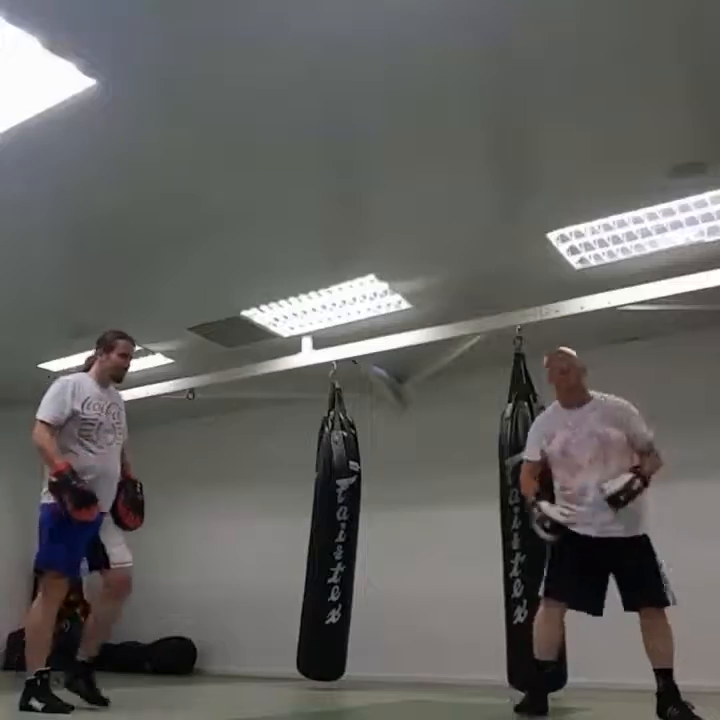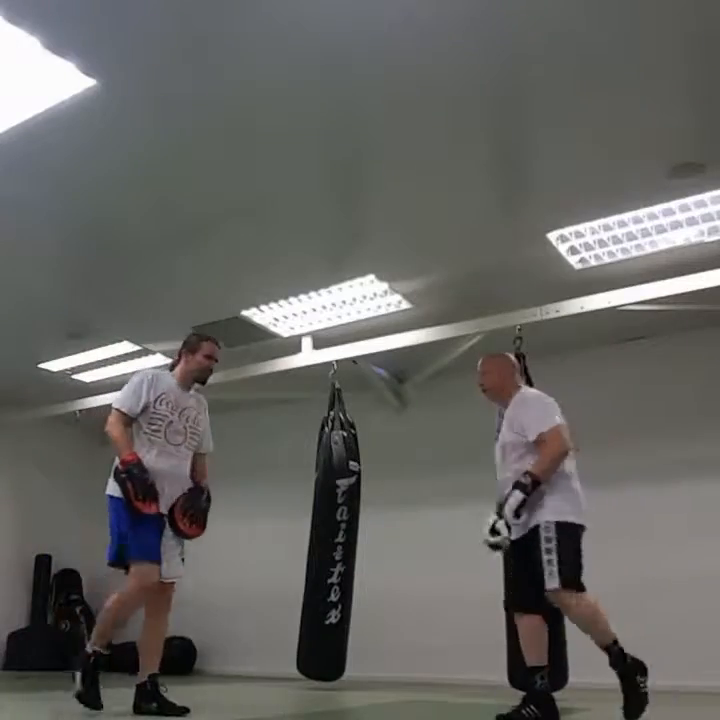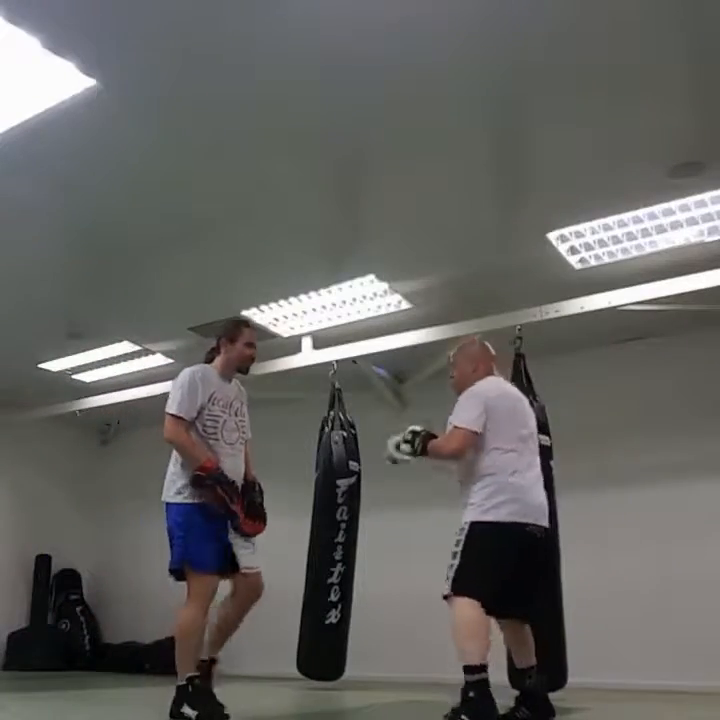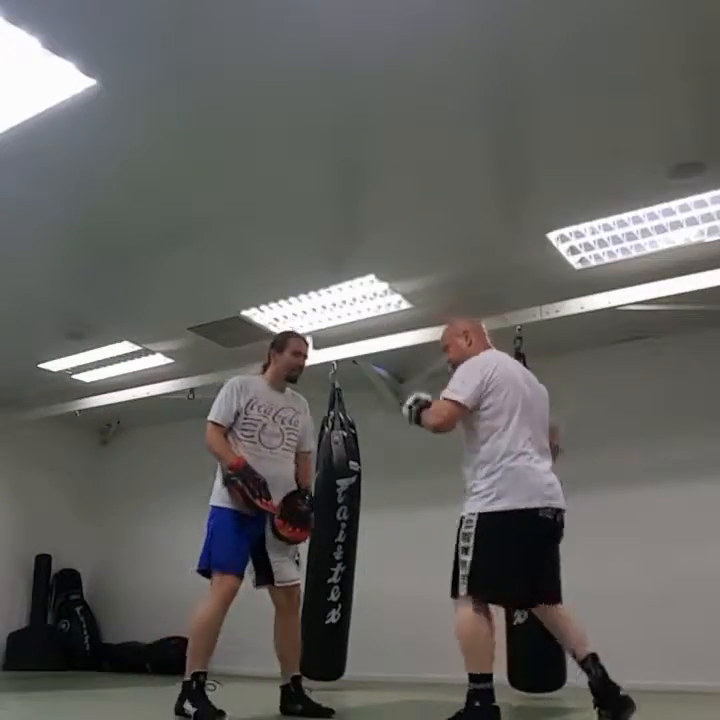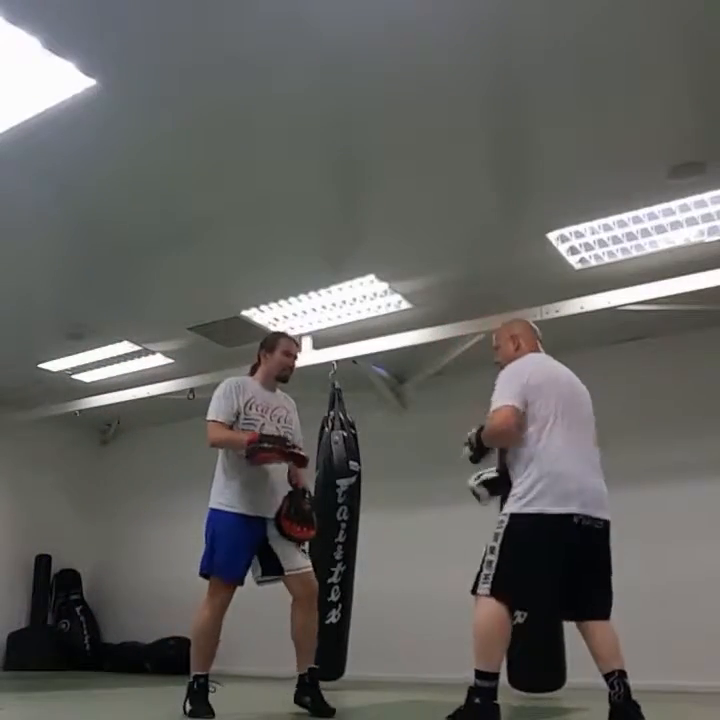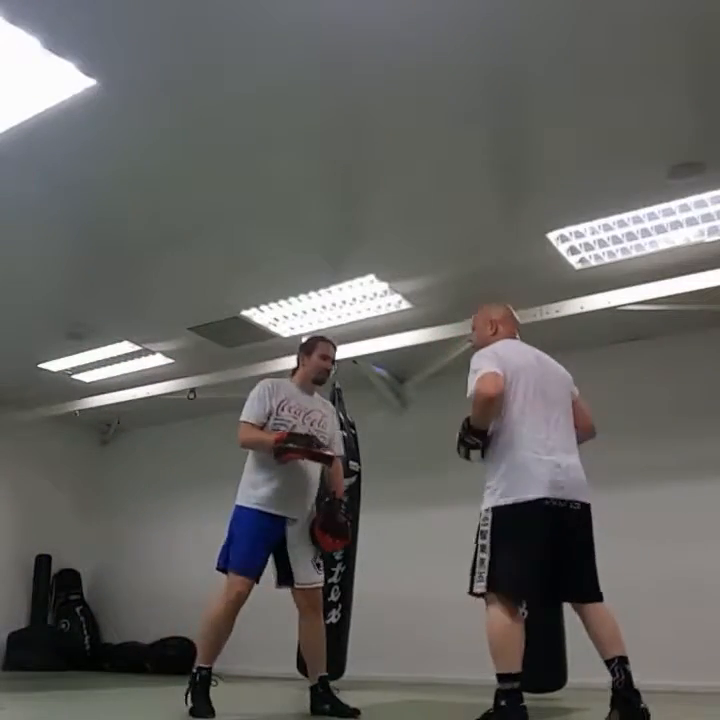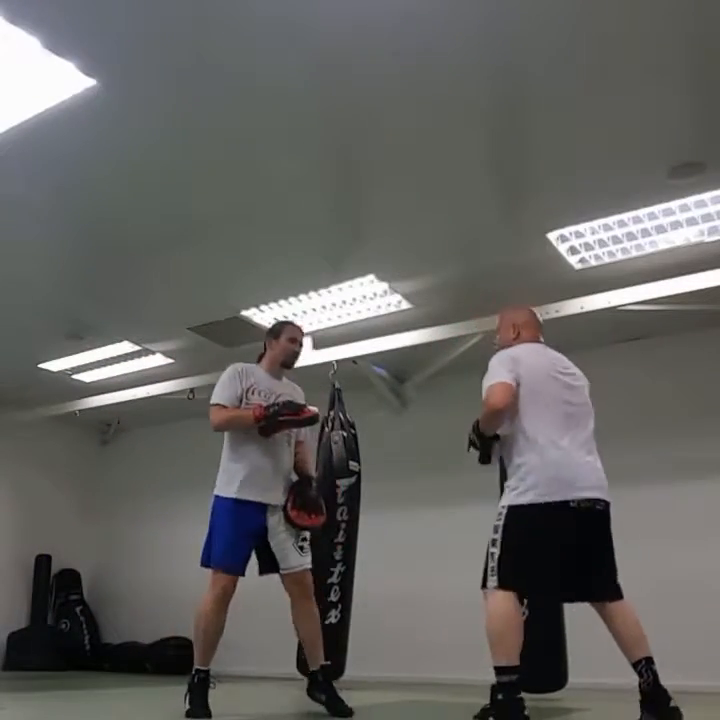
dt=0.5s
person 1, frame 1
left shoulder: (617, 410)
right shoulder: (544, 423)
left elbow: (650, 454)
right elbow: (530, 476)
left wrist: (638, 479)
right wrist: (540, 506)
left hip: (629, 528)
right hip: (574, 528)
left knee: (654, 607)
right knee: (552, 601)
right ankle: (538, 687)
person 1, frame 2
left shoulder: (529, 402)
right shoulder: (512, 414)
left elbow: (559, 445)
left wrist: (524, 486)
right wrist: (501, 517)
left hip: (553, 514)
right hip: (527, 523)
left knee: (560, 591)
right knee: (524, 609)
left ankle: (624, 665)
person 1, frame 3
left shoulder: (479, 394)
right shoulder: (515, 398)
left elbow: (454, 446)
left wrist: (419, 441)
right wrist: (426, 441)
left hip: (494, 513)
right hip: (530, 516)
left knee: (464, 596)
right knee: (512, 611)
person 1, frame 4
left shoulder: (478, 366)
right shoulder: (529, 378)
left elbow: (439, 420)
right elbow: (552, 444)
left wrist: (417, 408)
left hip: (501, 500)
right hip: (544, 500)
left knee: (471, 598)
right knee: (544, 599)
person 1, frame 5
left shoulder: (518, 371)
right shoulder: (573, 382)
left elbow: (502, 425)
left wrist: (481, 440)
right wrist: (502, 476)
left hip: (539, 503)
right hip: (591, 506)
left knee: (492, 595)
right knee: (592, 611)
person 1, frame 6
left shoulder: (490, 355)
right shoulder: (553, 366)
left elbow: (489, 392)
right elbow: (586, 427)
left wrist: (472, 431)
left hip: (518, 493)
right hip: (571, 491)
left knee: (501, 596)
right knee: (585, 596)
person 1, frame 7
left shoulder: (509, 357)
right shoulder: (570, 368)
left elbow: (496, 404)
left wrist: (480, 433)
left hip: (538, 492)
right hip: (590, 493)
left knee: (501, 589)
right knee: (606, 594)
person 2, frame 1
left shoulder: (116, 398)
right shoulder: (70, 385)
right elbow: (41, 433)
left wrist: (130, 482)
right wrist: (65, 474)
left hip: (103, 506)
right hip: (68, 505)
left knee: (120, 581)
right knee: (53, 590)
left ankle: (82, 667)
right ankle: (36, 684)
person 2, frame 2
left shoulder: (199, 405)
right shoulder: (149, 381)
right elbow: (114, 424)
right wrist: (133, 466)
left hip: (168, 505)
right hip: (132, 496)
left knee: (163, 595)
right knee: (144, 582)
right ankle: (91, 657)
person 2, frame 3
left shoulder: (239, 392)
right shoulder: (195, 377)
right elbow: (173, 431)
left wrist: (251, 484)
right wrist: (211, 471)
left hip: (227, 505)
right hip: (192, 500)
left knee: (251, 585)
right knee: (201, 590)
left ankle: (203, 664)
person 2, frame 4
left shoulder: (300, 405)
right shoulder: (240, 387)
right elbow: (212, 436)
right hip: (233, 506)
left knee: (289, 598)
right knee: (223, 588)
right ankle: (192, 689)
person 2, frame 5
left shoulder: (289, 405)
right shoulder: (234, 387)
right elbow: (215, 435)
right wrist: (257, 441)
left hip: (278, 513)
right hip: (234, 509)
left knee: (307, 588)
right knee: (218, 595)
left ankle: (307, 682)
right ankle: (197, 688)
person 2, frame 6
left shoulder: (327, 411)
right shoulder: (270, 389)
left elbow: (334, 463)
right elbow: (245, 436)
left wrist: (338, 504)
right wrist: (282, 441)
left hip: (302, 517)
right hip: (257, 507)
left knee: (312, 600)
right knee: (235, 592)
right ankle: (200, 681)
person 2, frame 7
left shoulder: (295, 393)
right shoulder: (238, 374)
right elbow: (219, 420)
right wrist: (261, 412)
left hip: (282, 502)
right hip: (238, 496)
left knee: (302, 586)
right knee: (222, 586)
left ankle: (320, 678)
right ankle: (198, 681)
